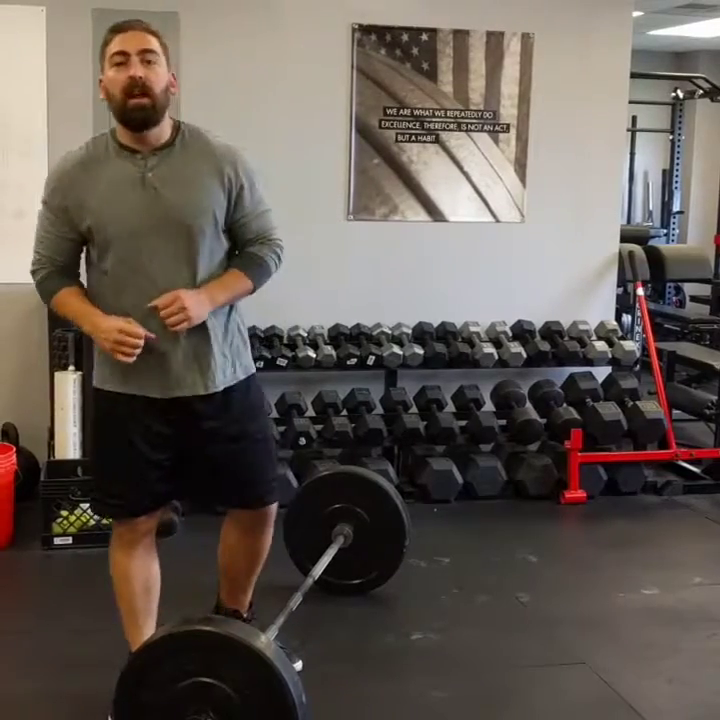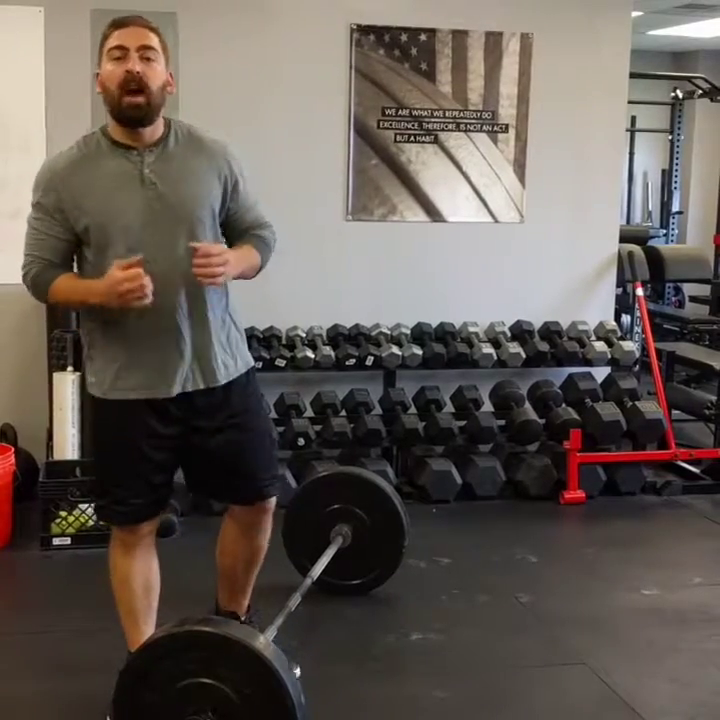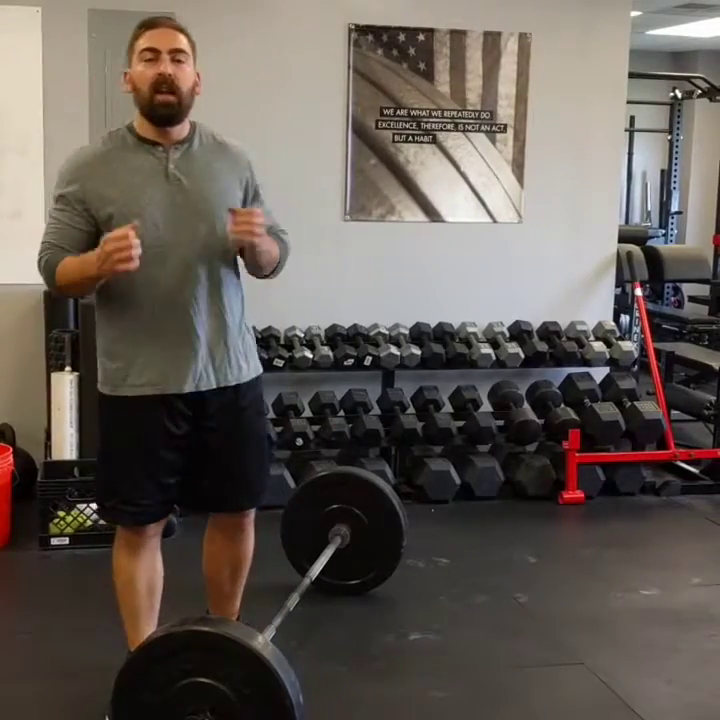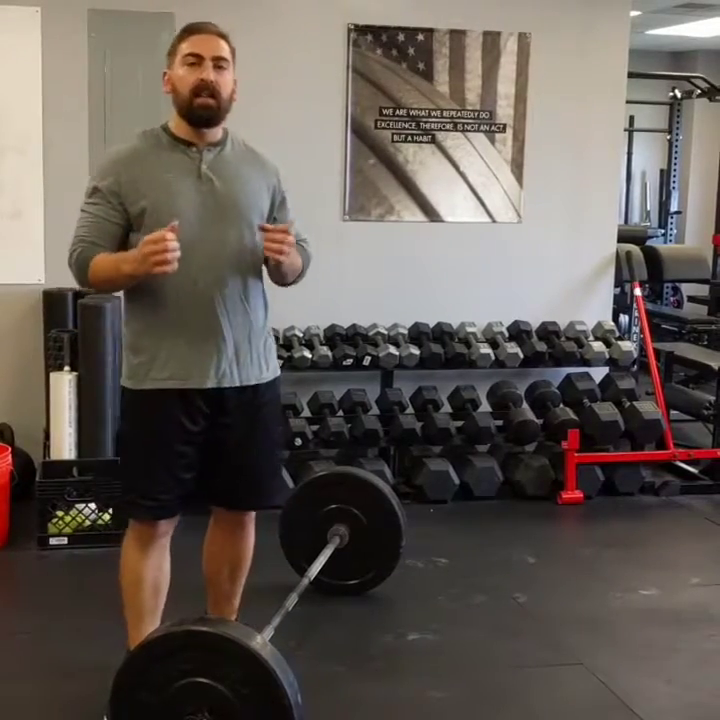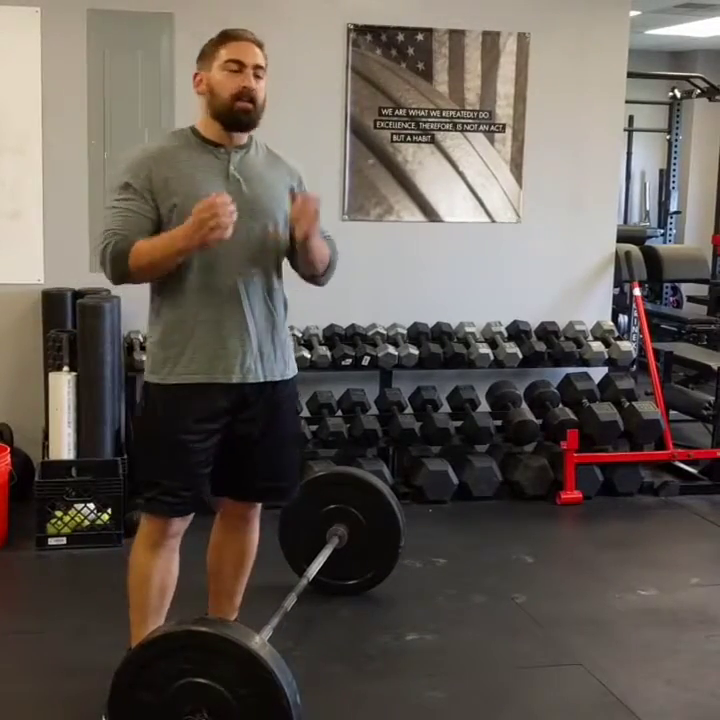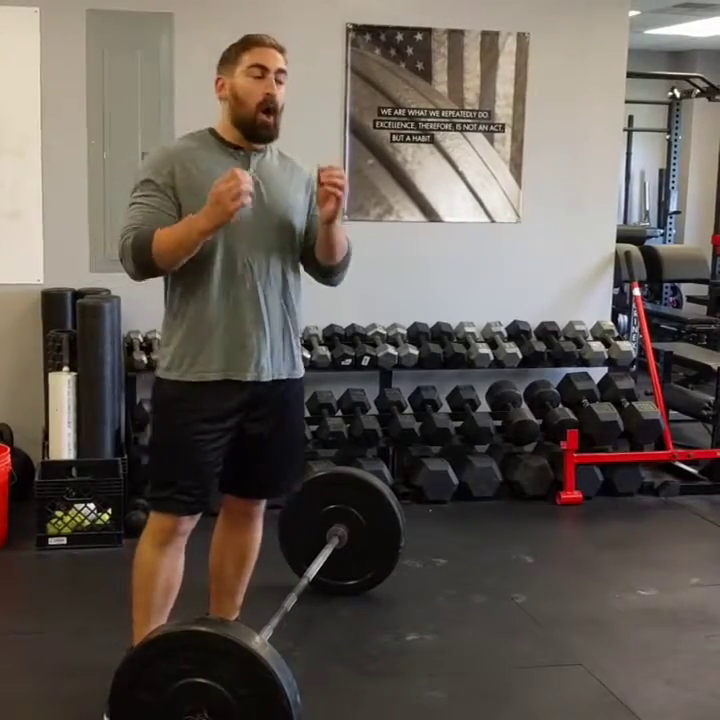
dt=0.3s
person 1, frame 1
left shoulder: (221, 161)
right shoulder: (72, 176)
left elbow: (265, 247)
right elbow: (50, 272)
left wrist: (209, 298)
right wrist: (96, 325)
left hip: (222, 375)
right hip: (129, 386)
left knee: (256, 506)
right knee: (134, 525)
left ankle: (234, 616)
person 1, frame 2
left shoulder: (212, 156)
right shoulder: (64, 174)
left elbow: (259, 233)
right elbow: (40, 273)
left wrist: (233, 263)
right wrist: (101, 291)
left hip: (222, 372)
right hip: (126, 388)
left knee: (256, 501)
right knee: (133, 528)
left ankle: (232, 621)
person 1, frame 3
left shoulder: (232, 162)
right shoulder: (89, 168)
left elbow: (270, 261)
right elbow: (53, 270)
left wrist: (263, 245)
right wrist: (98, 263)
left hip: (230, 375)
right hip: (138, 384)
left knee: (235, 514)
right knee: (139, 528)
person 1, frame 4
left shoulder: (260, 169)
right shoulder: (125, 166)
left elbow: (294, 266)
right elbow: (84, 264)
left wrist: (288, 257)
right wrist: (137, 262)
left hip: (249, 376)
right hip: (161, 381)
left knee: (238, 513)
right knee: (152, 524)
person 1, frame 5
left shoulder: (281, 171)
right shoulder: (153, 165)
left elbow: (319, 270)
right elbow: (117, 262)
left wrist: (310, 233)
right wrist: (187, 236)
left hip: (267, 373)
right hip: (183, 376)
left knee: (243, 508)
right knee: (165, 519)
person 1, frame 6
left shoulder: (295, 174)
right shoulder: (174, 162)
left elbow: (330, 270)
right elbow: (137, 257)
left wrist: (330, 216)
right wrist: (210, 216)
left hip: (277, 373)
right hip: (197, 375)
left knee: (247, 506)
right knee: (173, 518)
